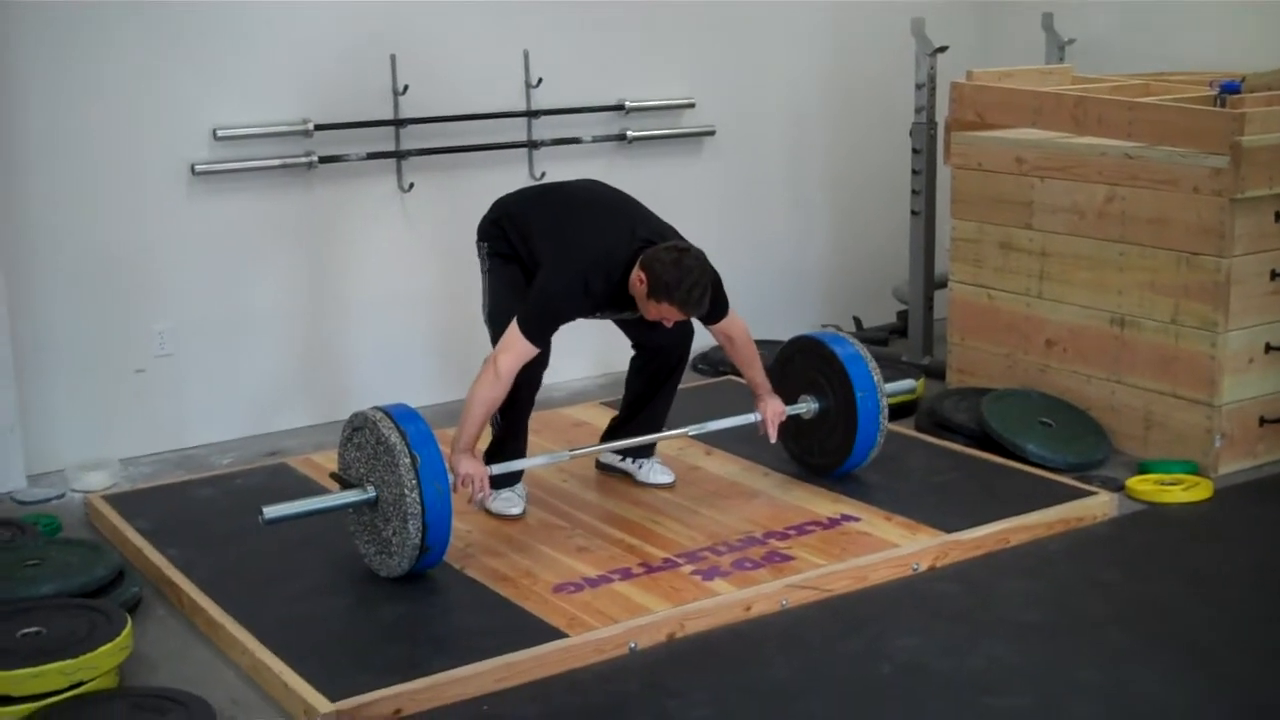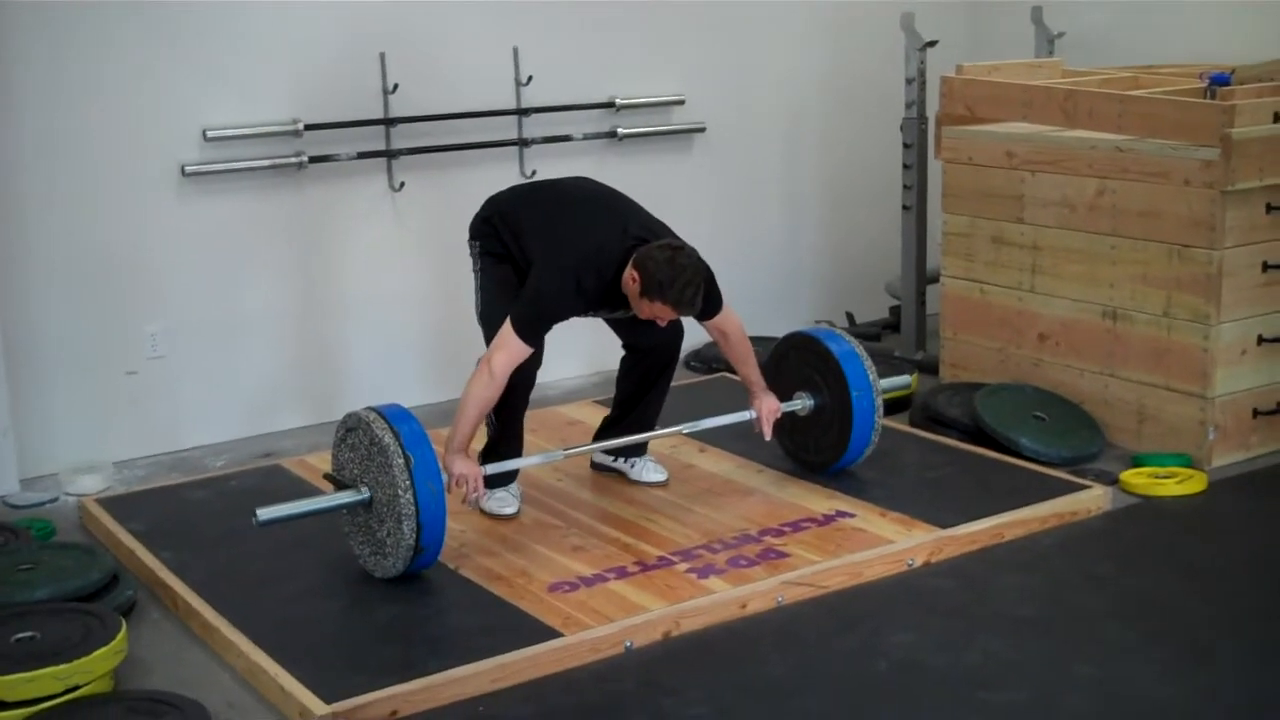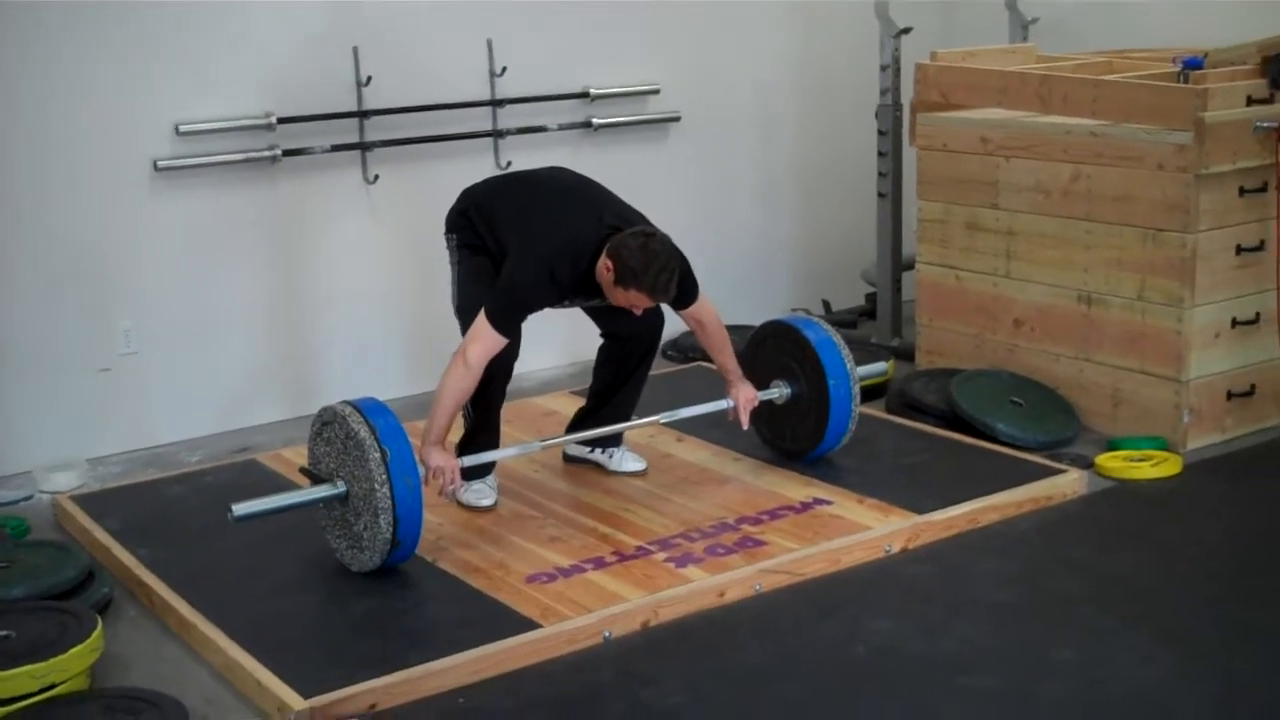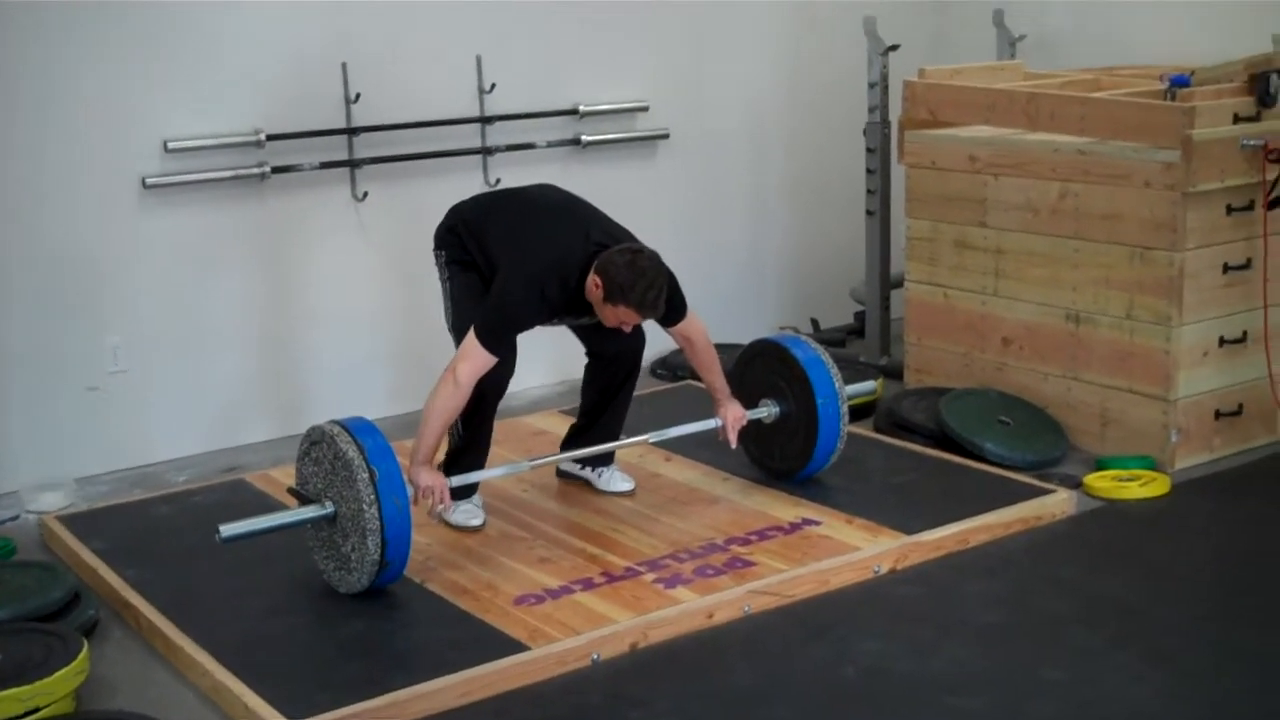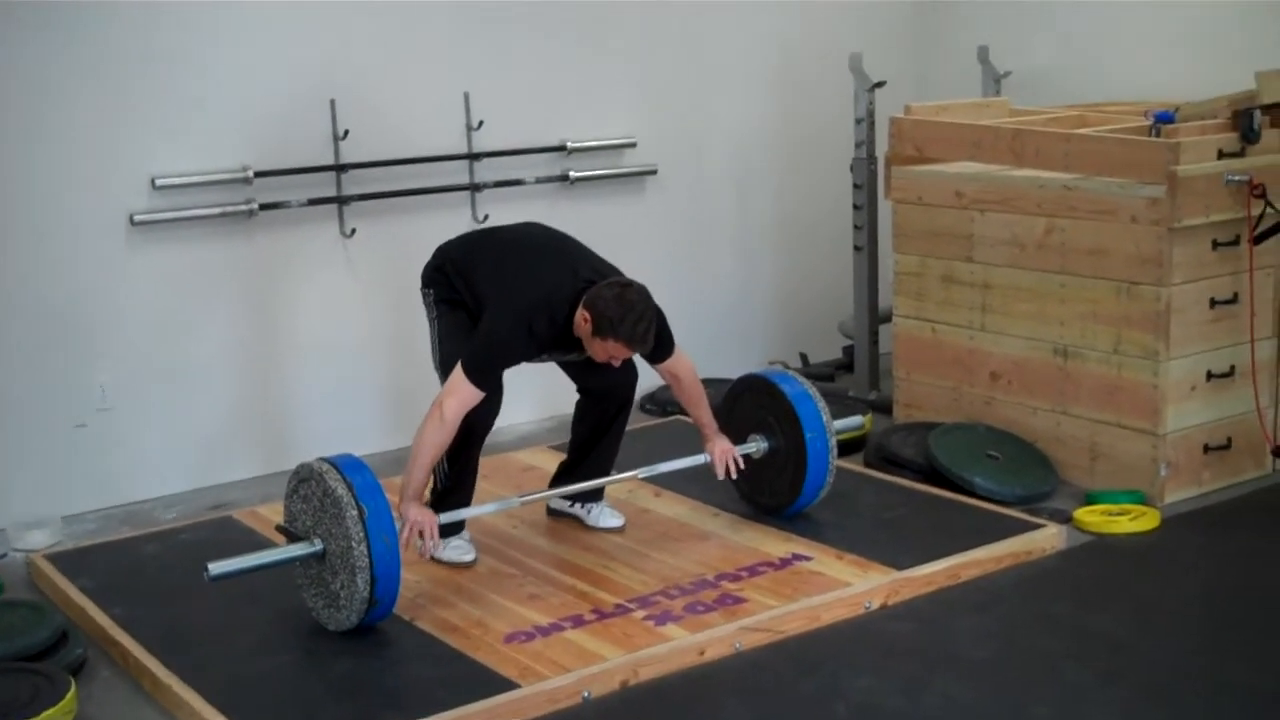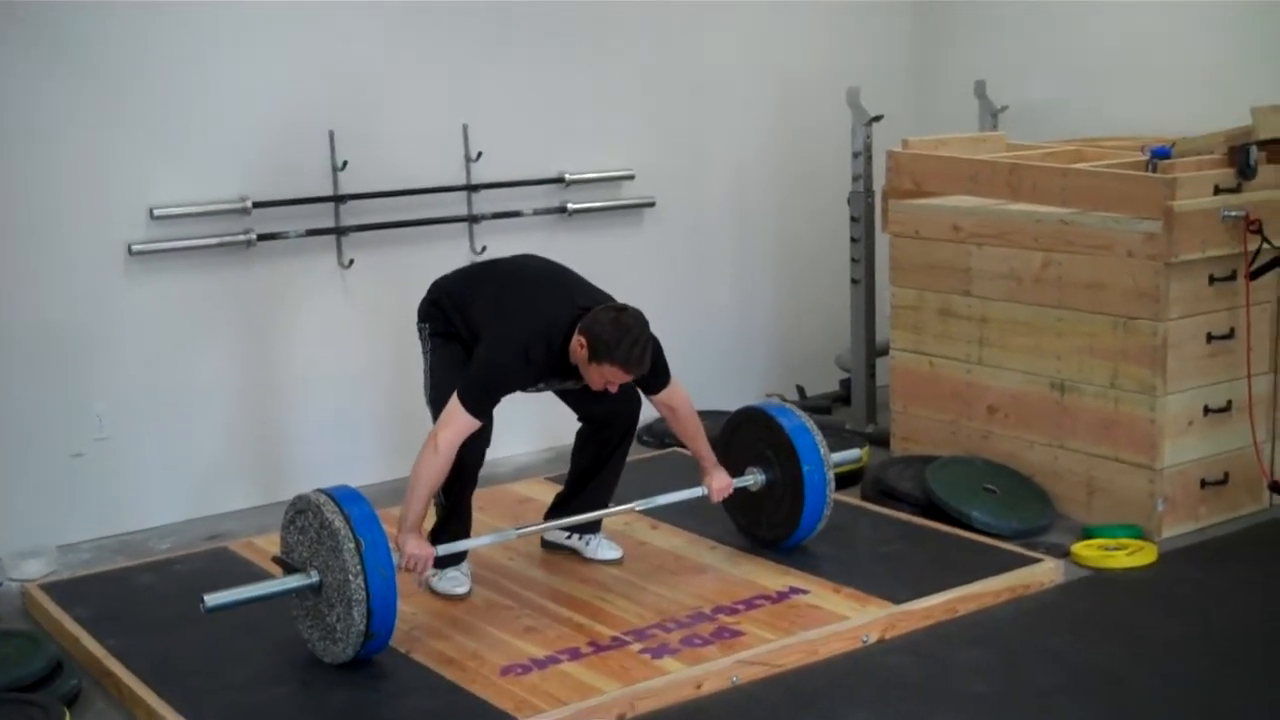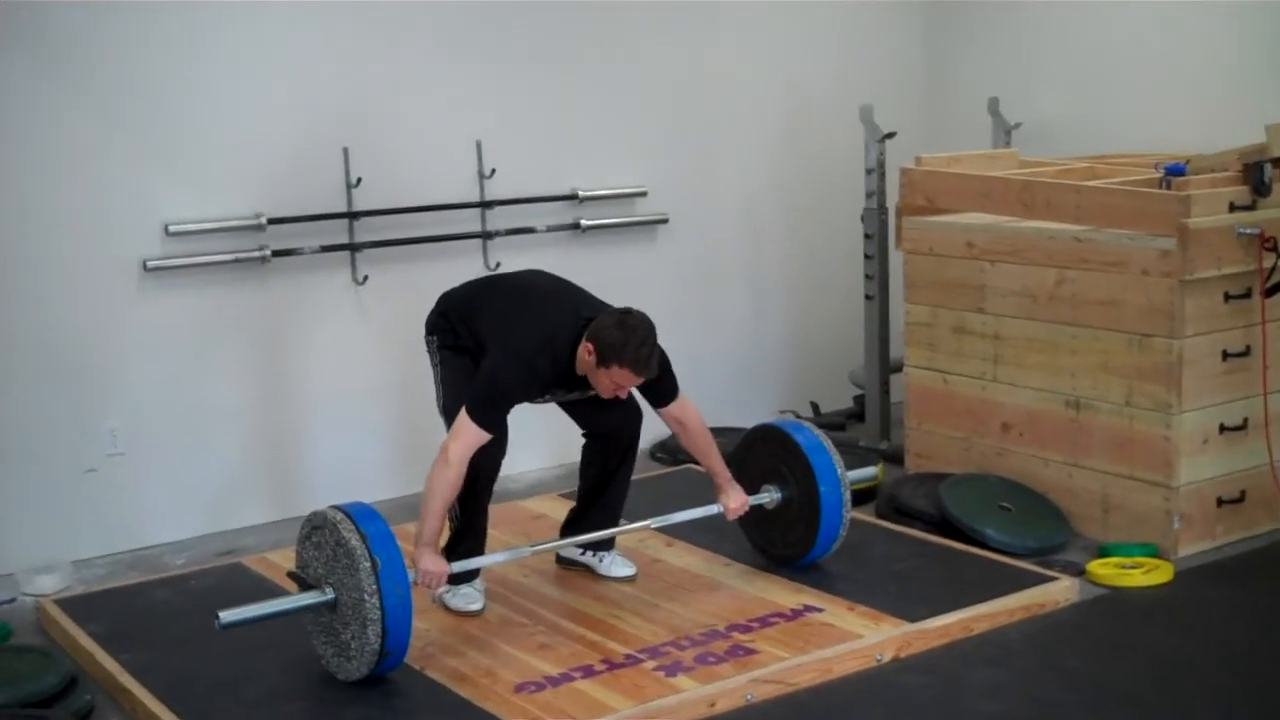
dt=0.2s
person 1, frame 1
left shoulder: (685, 271)
right shoulder: (579, 279)
left elbow: (731, 331)
right elbow: (503, 363)
left wrist: (763, 394)
right wrist: (462, 454)
left knee: (673, 340)
right knee: (525, 359)
left ankle: (627, 448)
right ankle: (501, 476)
person 1, frame 2
left shoulder: (679, 268)
right shoulder: (572, 278)
left elbow: (725, 327)
right elbow: (497, 365)
left wrist: (758, 391)
right wrist: (456, 454)
left knee: (662, 340)
right knee: (519, 358)
left ankle: (618, 447)
right ankle: (497, 476)
person 1, frame 3
left shoulder: (655, 258)
right shoulder: (545, 268)
left elbow: (702, 316)
right elbow: (472, 356)
left wrist: (735, 380)
right wrist: (432, 445)
left knee: (644, 327)
right knee: (497, 349)
left ankle: (594, 438)
right ankle: (473, 467)
person 1, frame 4
left shoulder: (644, 275)
right shoulder: (535, 285)
left elbow: (690, 334)
right elbow: (462, 374)
left wrist: (723, 399)
right wrist: (420, 465)
right hip: (466, 246)
left knee: (624, 347)
right knee: (493, 364)
left ankle: (587, 456)
right ankle: (455, 485)
person 1, frame 5
left shoulder: (631, 311)
right shoulder: (523, 322)
left elbow: (677, 371)
right elbow: (448, 410)
left wrist: (712, 434)
right wrist: (410, 502)
right hip: (454, 286)
left knee: (617, 383)
right knee: (478, 403)
left ankle: (575, 492)
right ankle: (446, 524)
person 1, frame 6
left shoulder: (626, 339)
right shoulder: (518, 351)
left elbow: (672, 403)
right elbow: (444, 440)
left wrist: (710, 466)
right wrist: (409, 532)
left hip: (535, 310)
right hip: (451, 322)
left knee: (620, 410)
right knee: (468, 435)
left ankle: (572, 525)
right ankle: (445, 556)
person 1, frame 7
left shoulder: (633, 353)
right shoulder: (525, 362)
left elbow: (682, 417)
right elbow: (455, 453)
left wrist: (724, 483)
right wrist: (427, 548)
right hip: (458, 336)
left knee: (621, 422)
right knee: (484, 448)
left ankle: (585, 542)
right ankle: (458, 572)
